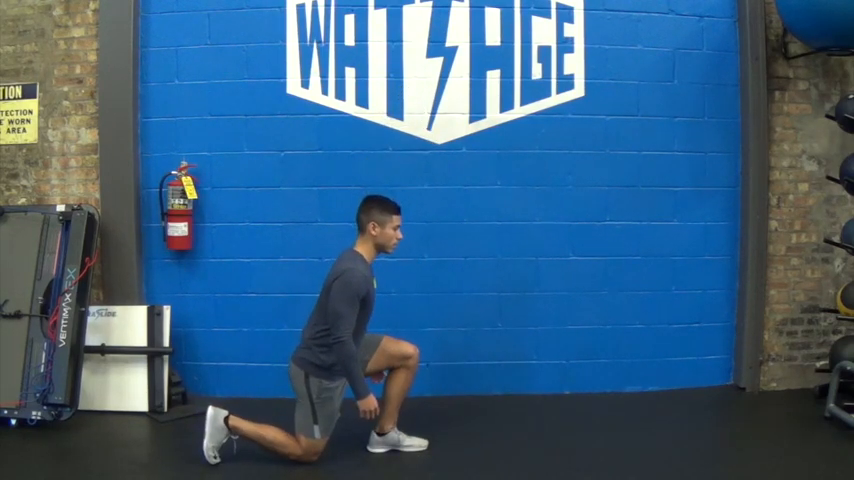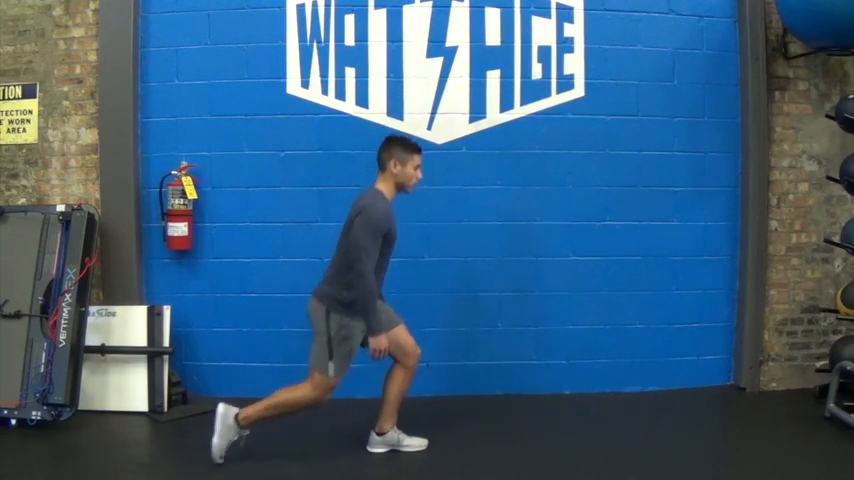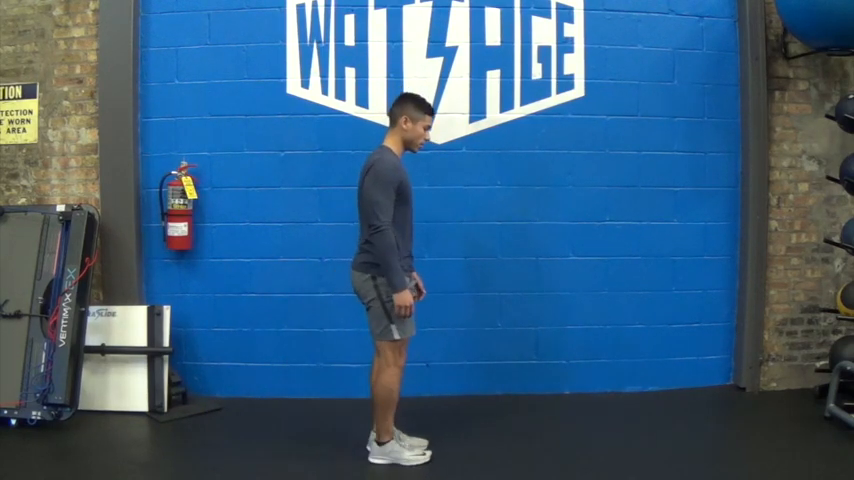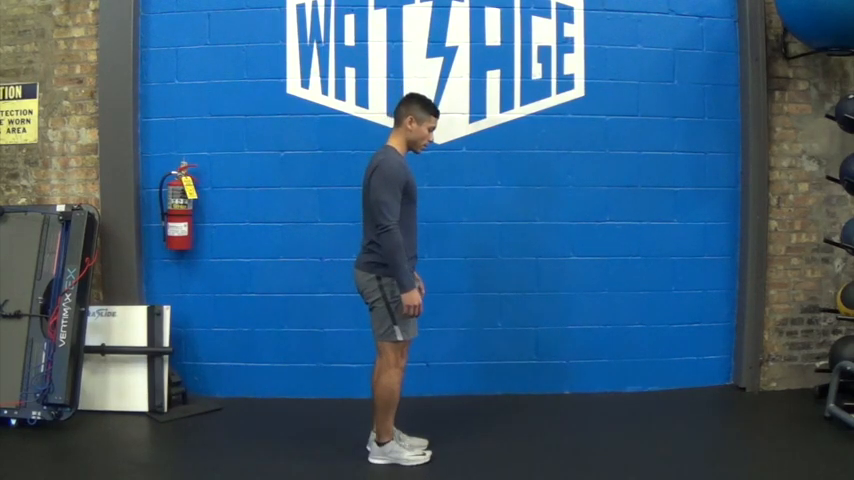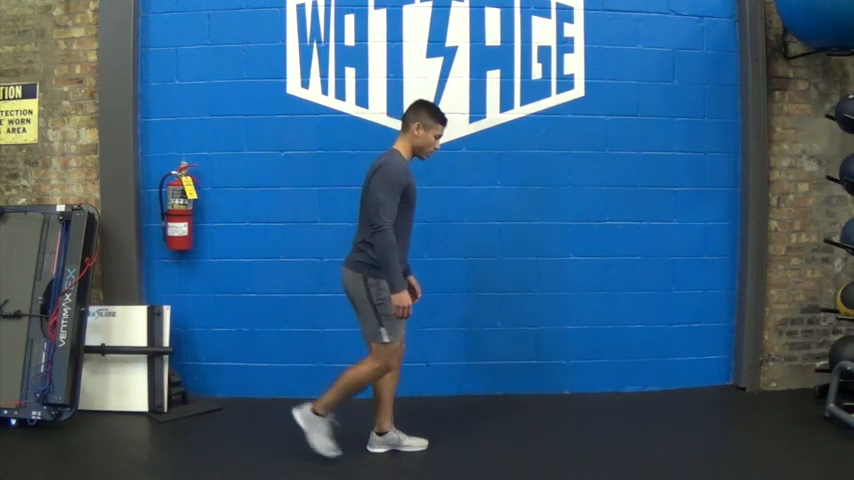
dt=0.5s
person 1, frame 1
left shoulder: (358, 263)
right shoulder: (353, 275)
right elbow: (340, 340)
left wrist: (367, 365)
right wrist: (362, 393)
left hip: (334, 354)
right hip: (320, 366)
left knee: (409, 355)
right knee: (307, 452)
left ankle: (385, 433)
right ankle: (227, 422)
person 1, frame 2
left shoulder: (378, 204)
right shoulder: (375, 210)
right elbow: (362, 272)
left wrist: (377, 312)
right wrist: (376, 331)
left hip: (359, 301)
right hip: (339, 308)
left knee: (410, 354)
right knee: (318, 389)
left ankle: (384, 433)
right ankle: (238, 418)
person 1, frame 3
left shoulder: (390, 163)
right shoulder: (384, 166)
right elbow: (380, 231)
left wrist: (408, 273)
right wrist: (398, 286)
left hip: (387, 273)
right hip: (380, 277)
left knee: (389, 356)
right knee: (392, 359)
left ankle: (386, 433)
right ankle: (383, 444)
person 1, frame 4
left shoulder: (390, 162)
right shoulder: (390, 165)
right elbow: (387, 231)
left wrist: (410, 274)
right wrist: (407, 285)
left hip: (387, 273)
right hip: (385, 277)
left knee: (390, 357)
right knee: (394, 359)
left ankle: (385, 433)
right ankle: (383, 445)
person 1, frame 5
left shoulder: (396, 166)
right shoulder: (392, 168)
right elbow: (380, 231)
left wrist: (406, 276)
right wrist: (398, 289)
left hip: (382, 275)
right hip: (371, 277)
left knee: (393, 354)
right knee: (384, 359)
left ankle: (383, 432)
right ankle: (317, 413)
